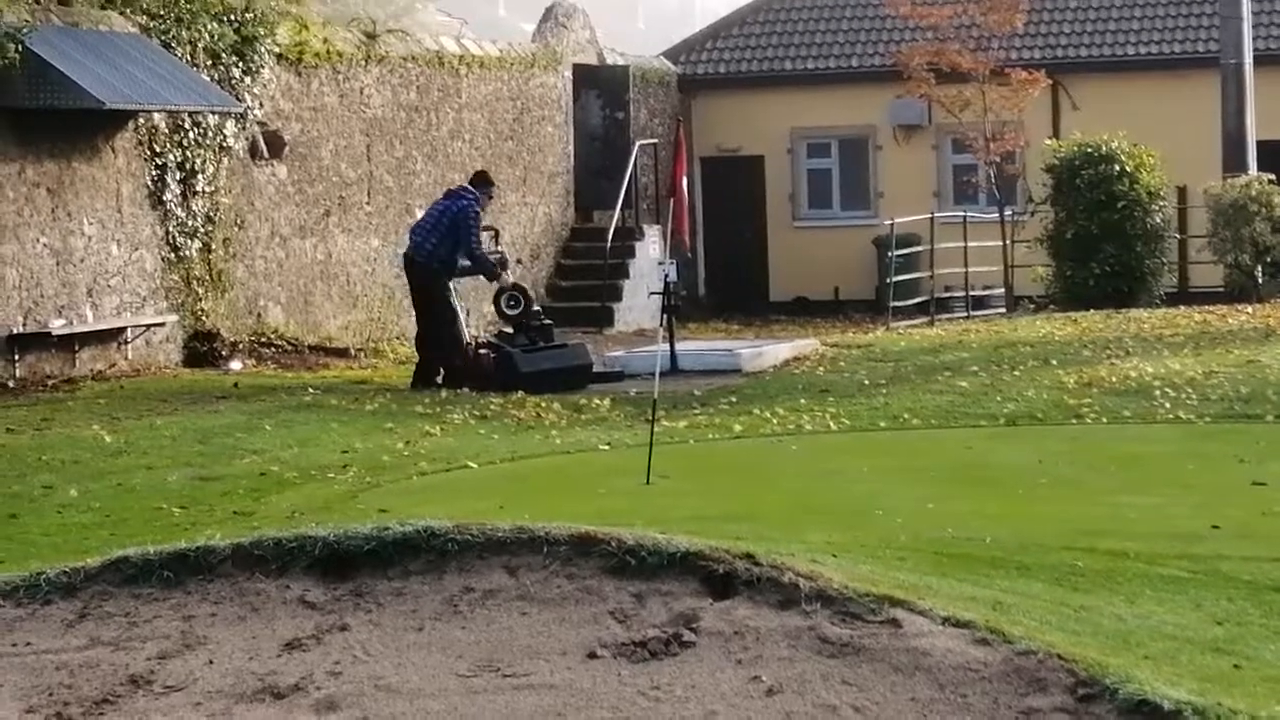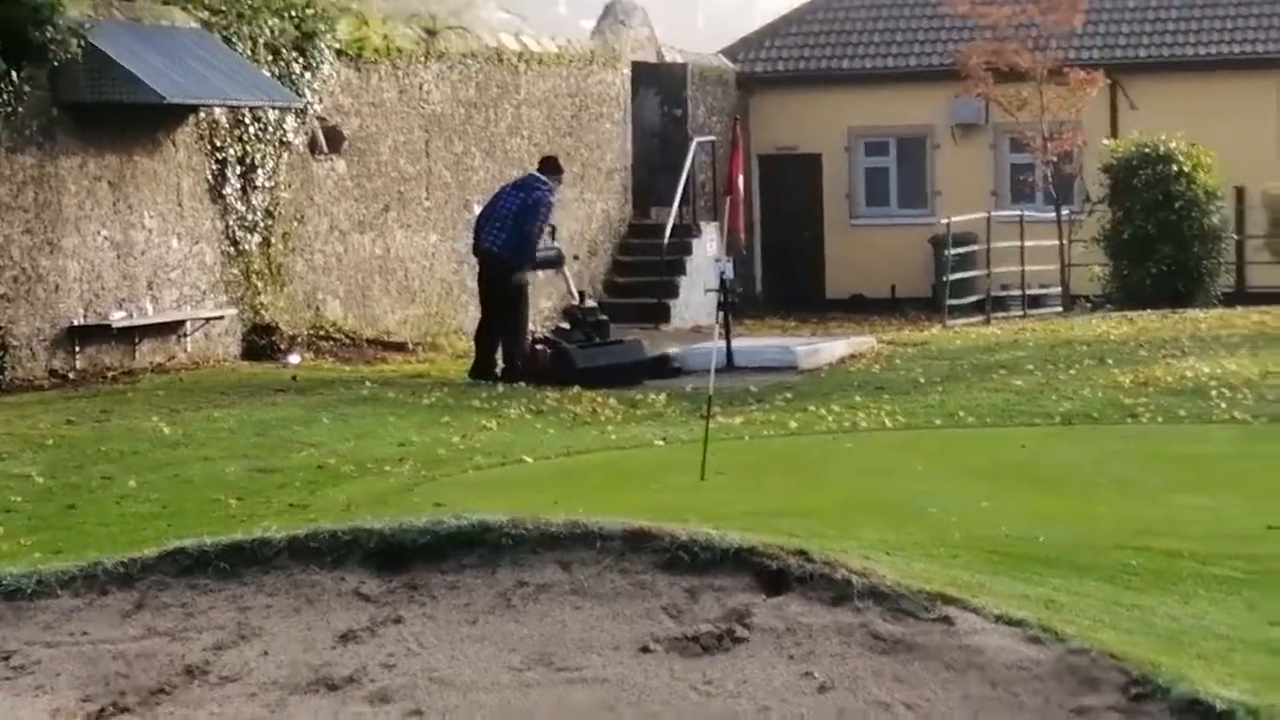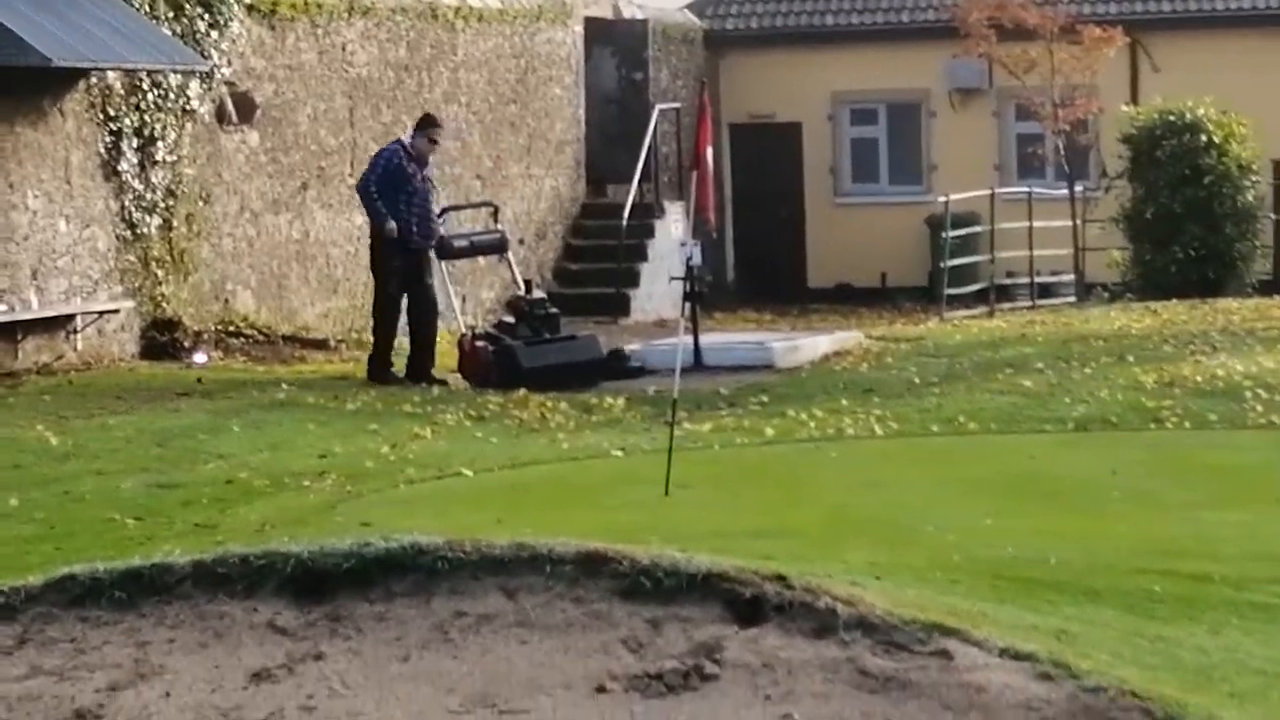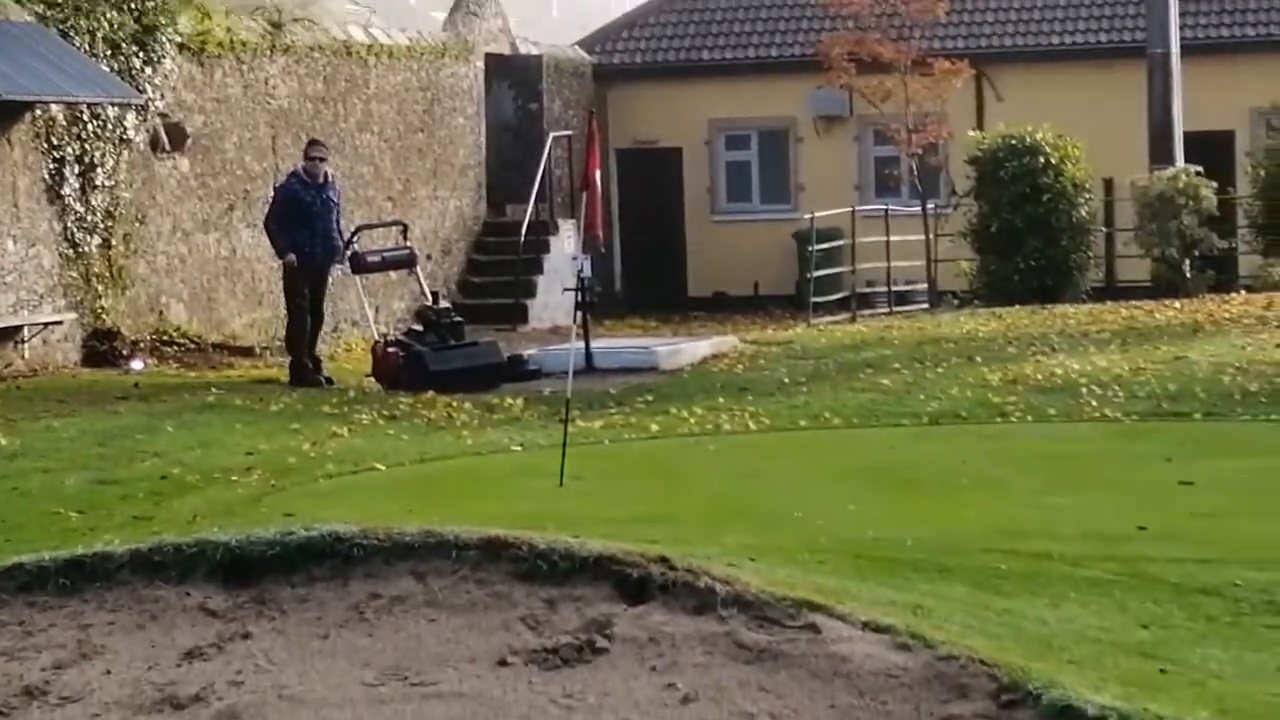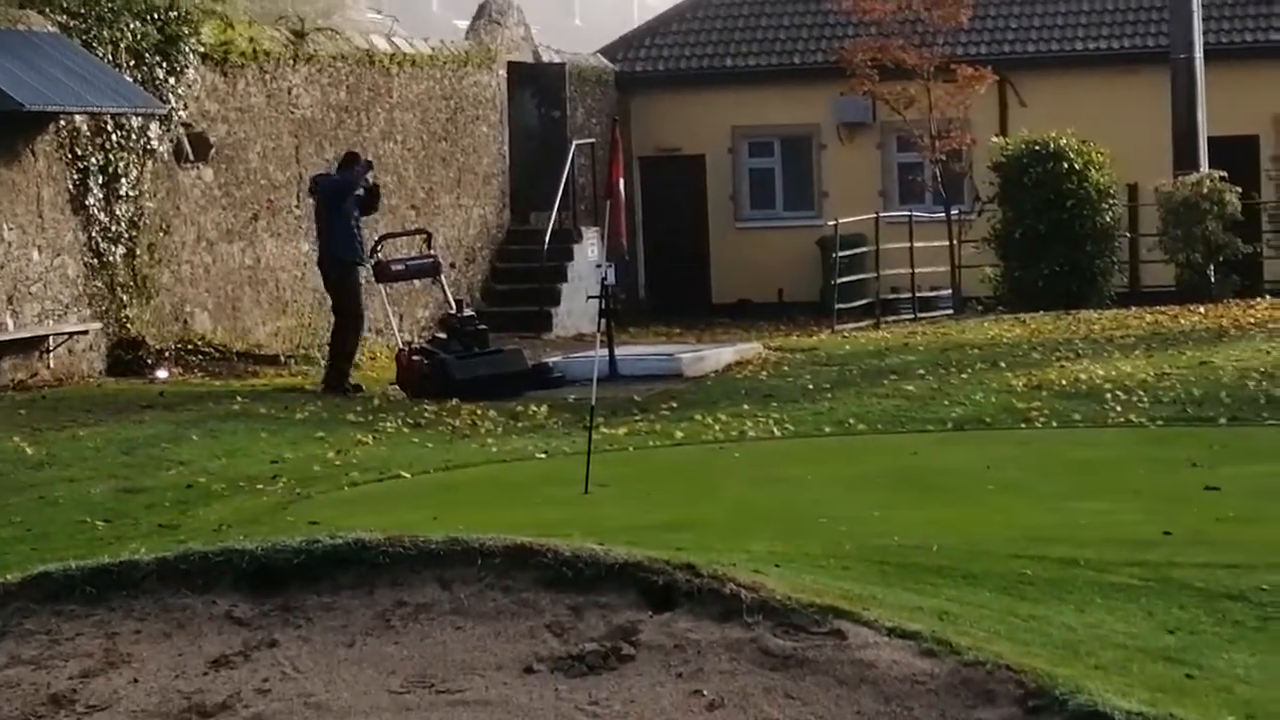
dt=1s
person 1, frame 1
left shoulder: (446, 201)
right shoulder: (469, 209)
left elbow: (416, 230)
right elbow: (473, 250)
right wrist: (497, 275)
left hip: (413, 262)
right hip: (431, 268)
left knee: (428, 323)
right knee: (448, 325)
left ankle: (424, 377)
right ankle: (454, 378)
person 1, frame 2
left shoulder: (510, 189)
right shoulder: (544, 197)
left elbow: (482, 219)
right elbow: (532, 235)
left wrist: (480, 249)
right wrist: (522, 267)
left hip: (487, 257)
right hip: (509, 264)
left knee: (490, 316)
right knee: (515, 319)
left ankle: (483, 367)
right ankle: (513, 372)
person 1, frame 3
left shoulder: (425, 168)
right shoulder: (392, 155)
right elbow: (366, 186)
left wrist: (431, 239)
right wrist: (384, 219)
left hip: (419, 247)
right hip: (391, 244)
left knee: (426, 307)
right knee: (388, 304)
left ankle: (420, 369)
right ankle: (379, 367)
person 1, frame 4
left shoulder: (332, 188)
right shoulder: (290, 187)
right elbow: (272, 222)
left wrist: (341, 247)
right wrist: (284, 251)
left hip: (323, 262)
right hip: (299, 261)
left knee: (316, 314)
right knee: (300, 313)
left ankle: (312, 366)
right ankle: (300, 370)
person 1, frame 5
left shoulder: (347, 194)
right shoulder: (329, 187)
left elbow: (368, 207)
right elbow: (348, 182)
left wrist: (370, 187)
right wrist: (363, 169)
left hip: (344, 262)
right hip: (338, 262)
left knee: (345, 319)
right knee: (353, 318)
left ankle: (337, 377)
right ankle: (336, 376)
